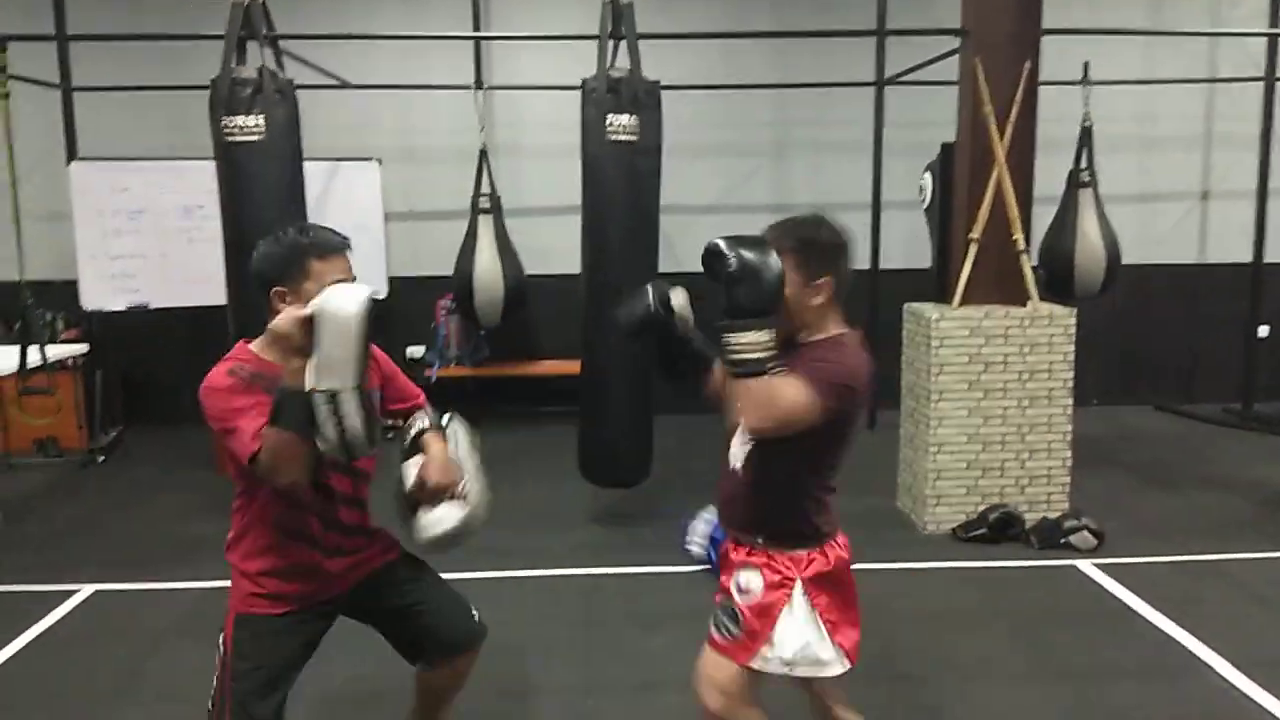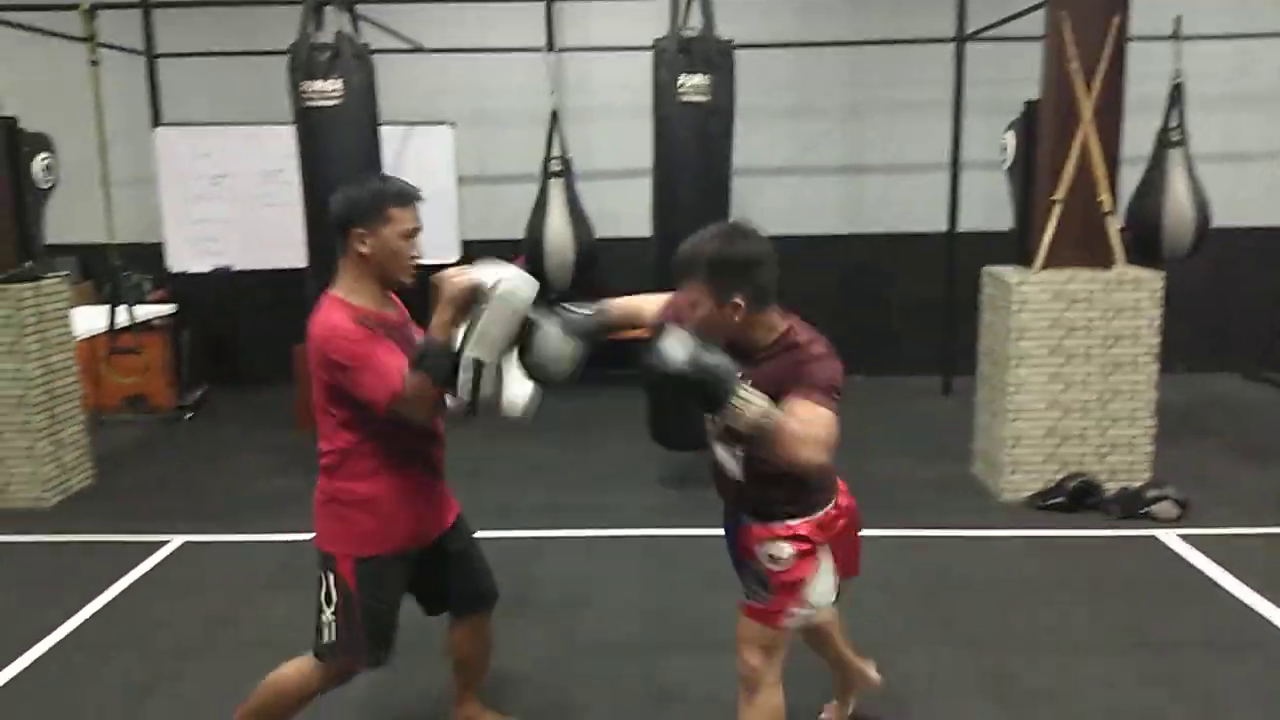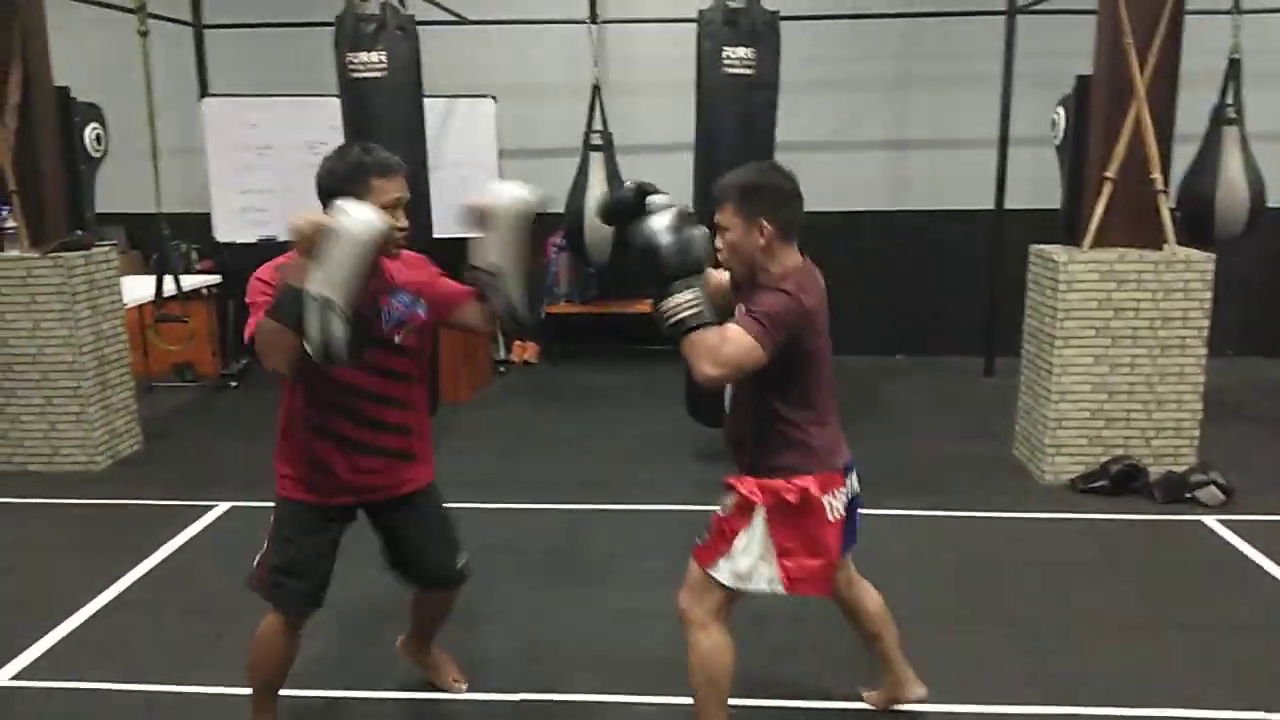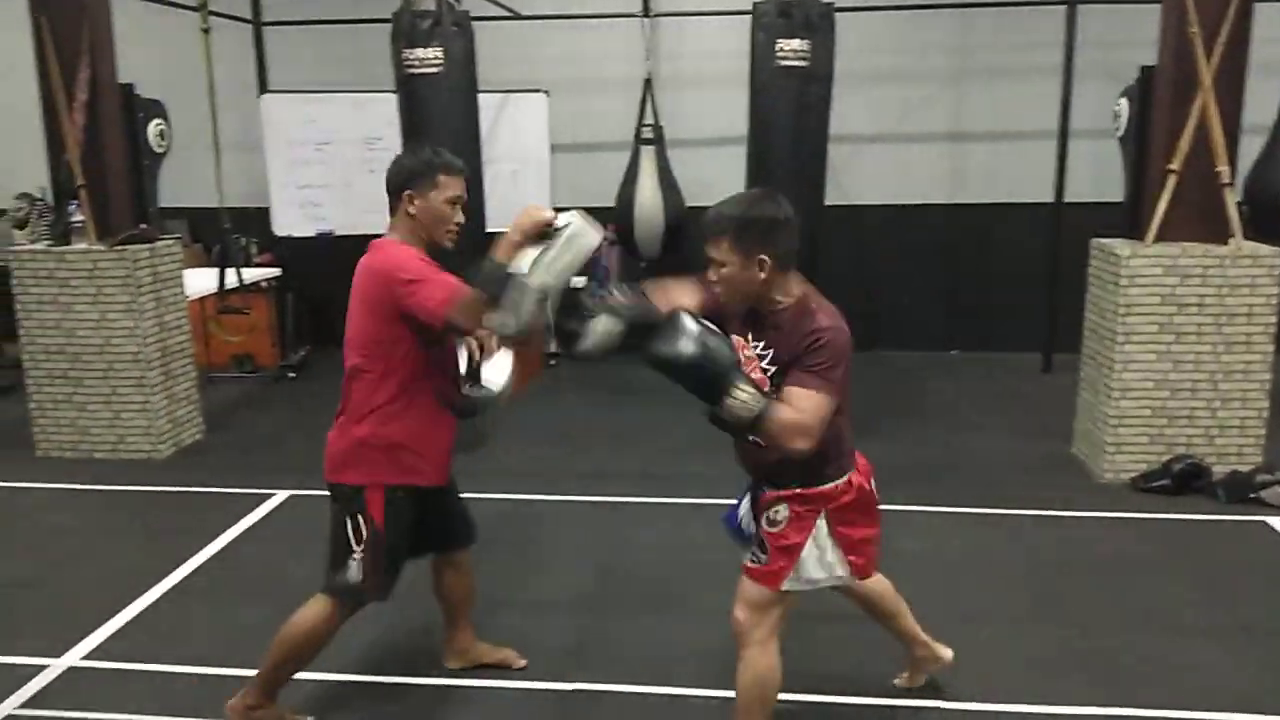
dt=0.4s
person 1, frame 1
left shoulder: (360, 355)
right shoulder: (229, 382)
left elbow: (415, 407)
right elbow: (286, 474)
left wrist: (436, 450)
right wrist: (294, 371)
left hip: (365, 555)
right hip: (275, 581)
left knee: (461, 638)
person 1, frame 2
left shoulder: (387, 303)
right shoulder: (339, 329)
right elbow: (419, 406)
right wrist: (446, 315)
left hip: (427, 504)
right hip: (365, 520)
left knee: (475, 603)
right knee: (339, 661)
person 1, frame 3
left shoulder: (414, 270)
right shoulder: (277, 279)
left elbow: (483, 319)
right elbow: (279, 359)
right wrist: (305, 268)
left hip: (403, 465)
right hip: (313, 474)
left knee: (443, 576)
right knee: (289, 609)
left ankle: (419, 645)
person 1, frame 4
left shoulder: (408, 264)
right shoulder: (394, 264)
left elbow: (460, 325)
right elbow: (465, 311)
left wrist: (477, 336)
right wrist: (513, 240)
left hip: (418, 455)
right hip: (377, 463)
left knee: (454, 543)
right knee: (344, 597)
left ankle: (462, 644)
person 2, frame 1
left shoulder: (839, 365)
right shoulder: (789, 341)
left elbow: (760, 415)
right elbow: (731, 388)
left wrist: (750, 318)
right wrist: (682, 339)
left hip: (785, 558)
right hip: (747, 534)
right knee: (797, 648)
person 2, frame 2
left shoulder: (810, 361)
right shoulder: (708, 328)
left elbow: (810, 453)
right elbow: (645, 307)
left wrist: (725, 389)
right wrist: (582, 317)
left hip: (797, 524)
right hip: (750, 510)
left knee: (756, 664)
right knee: (793, 605)
right ankle: (851, 670)
person 2, frame 3
left shoulder: (783, 303)
right shoulder: (782, 275)
left elbow: (711, 366)
right elbow: (718, 285)
left wrist: (677, 281)
left hip: (783, 488)
right hip: (824, 470)
left knee: (699, 607)
right knee: (839, 578)
person 2, frame 4
left shoulder: (821, 332)
right shoulder: (746, 298)
left elbow: (797, 436)
right elbow: (679, 295)
left wrist: (721, 381)
right wrist: (630, 302)
left hip: (815, 493)
right hip: (784, 483)
left knee: (752, 620)
right knee: (847, 572)
right ankle: (925, 650)
